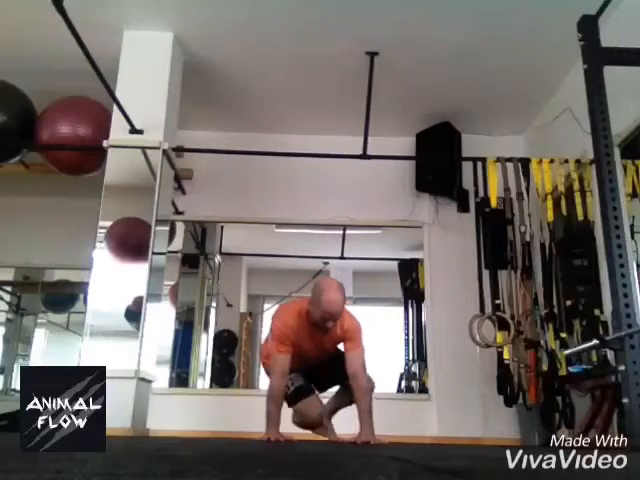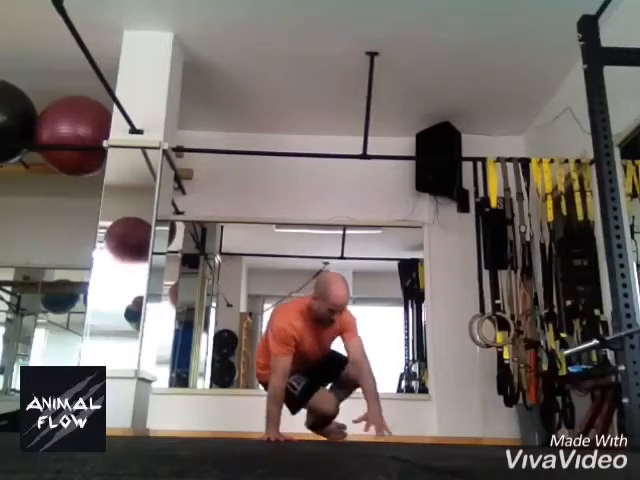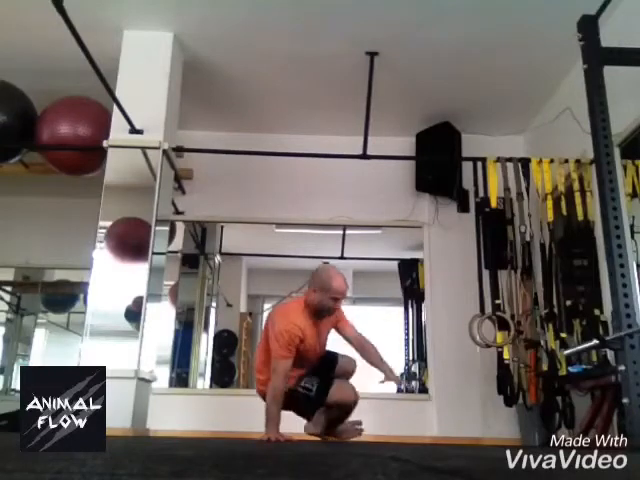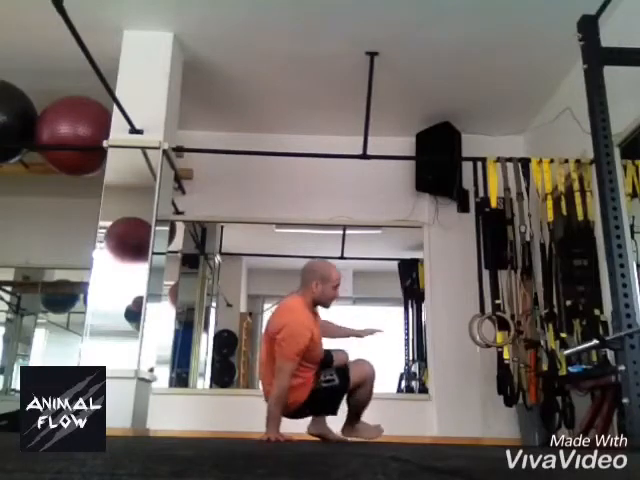
dt=0.2s
person 1, frame 1
left shoulder: (348, 323)
right shoulder: (286, 319)
left elbow: (357, 375)
right elbow: (278, 376)
left wrist: (366, 429)
right wrist: (272, 429)
left hip: (323, 357)
right hip: (287, 362)
left knee: (367, 385)
right knee: (313, 415)
left ankle: (324, 416)
right ankle: (318, 420)
person 1, frame 2
left shoulder: (343, 317)
right shoulder: (287, 320)
left elbow: (359, 362)
right elbow: (278, 378)
left wrist: (374, 409)
right wrist: (272, 430)
right hip: (274, 370)
left knee: (355, 375)
right knee: (328, 407)
left ankle: (320, 418)
right ankle: (316, 423)
person 1, frame 3
left shoulder: (332, 310)
right shoulder: (289, 321)
left elbow: (358, 341)
right elbow: (279, 378)
left wrist: (387, 370)
right wrist: (272, 430)
right hip: (287, 383)
left knee: (348, 365)
right knee: (348, 395)
left ankle: (318, 421)
right ankle: (323, 427)
person 1, frame 4
left shoulder: (306, 304)
right shoulder: (294, 322)
left elbow: (319, 326)
right elbow: (283, 379)
left wrist: (356, 332)
right wrist: (272, 431)
right hip: (295, 396)
left knee: (341, 358)
right knee: (365, 370)
left ankle: (318, 425)
right ankle: (352, 427)
